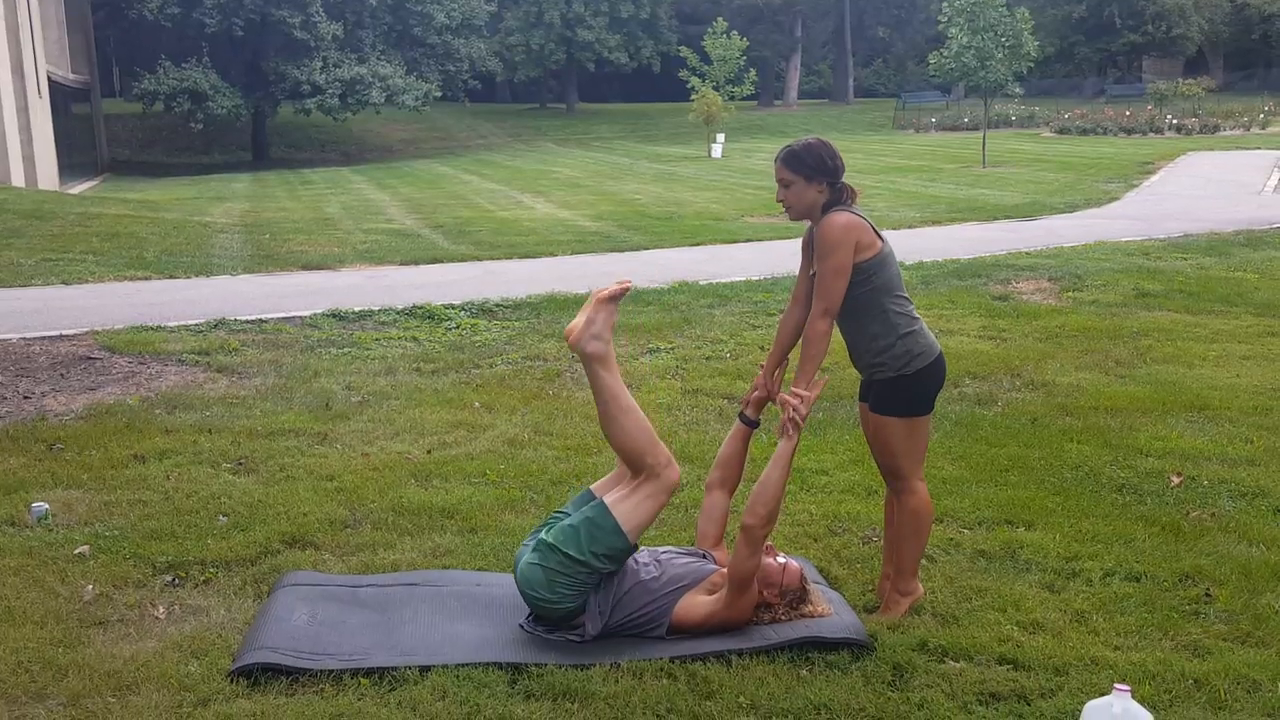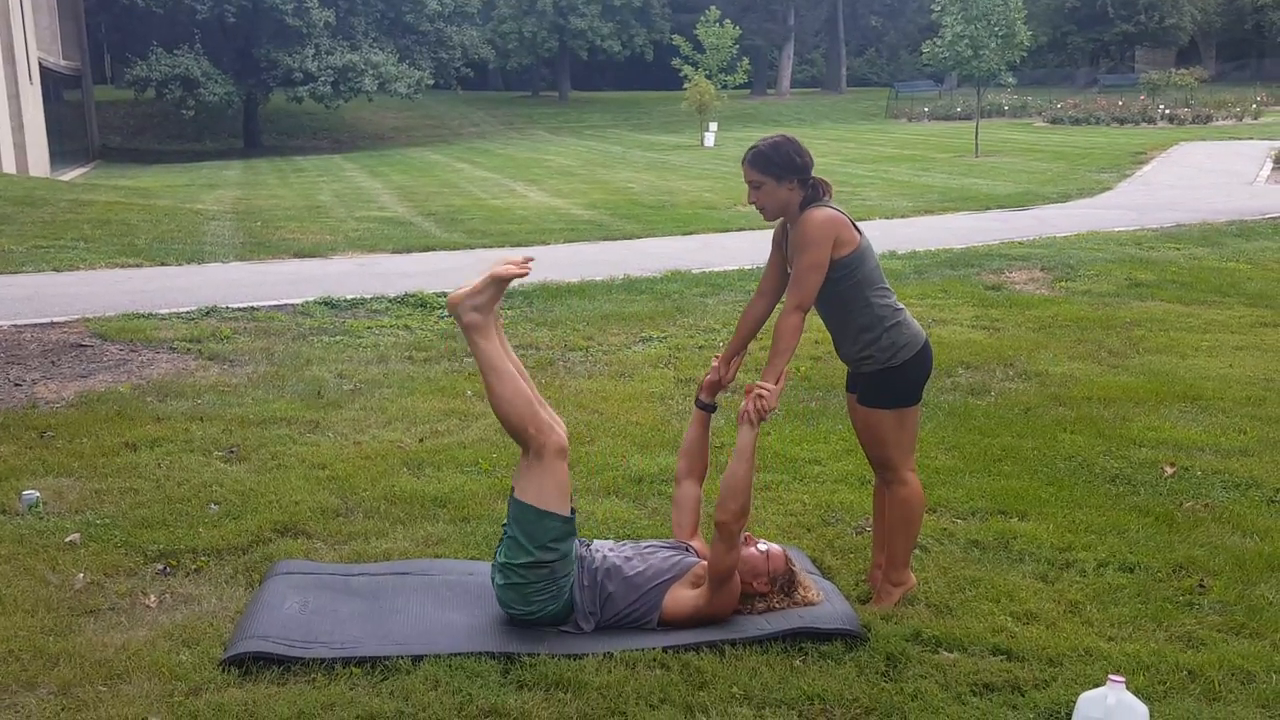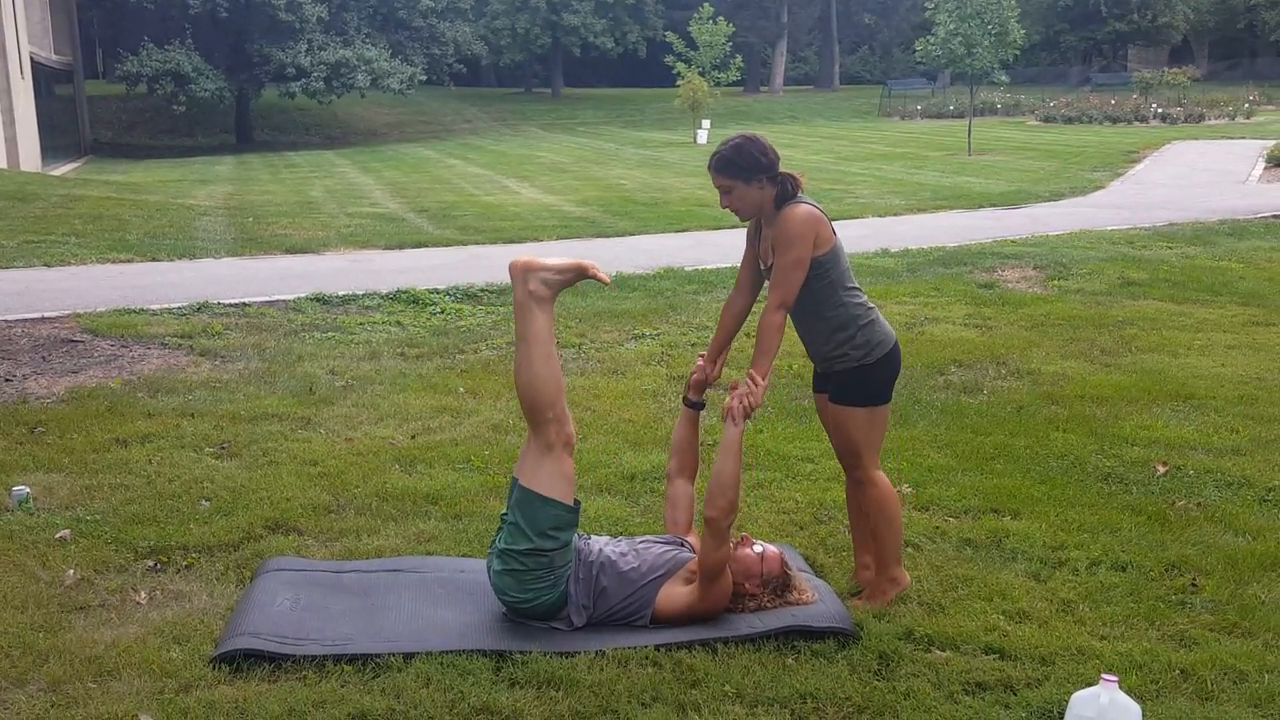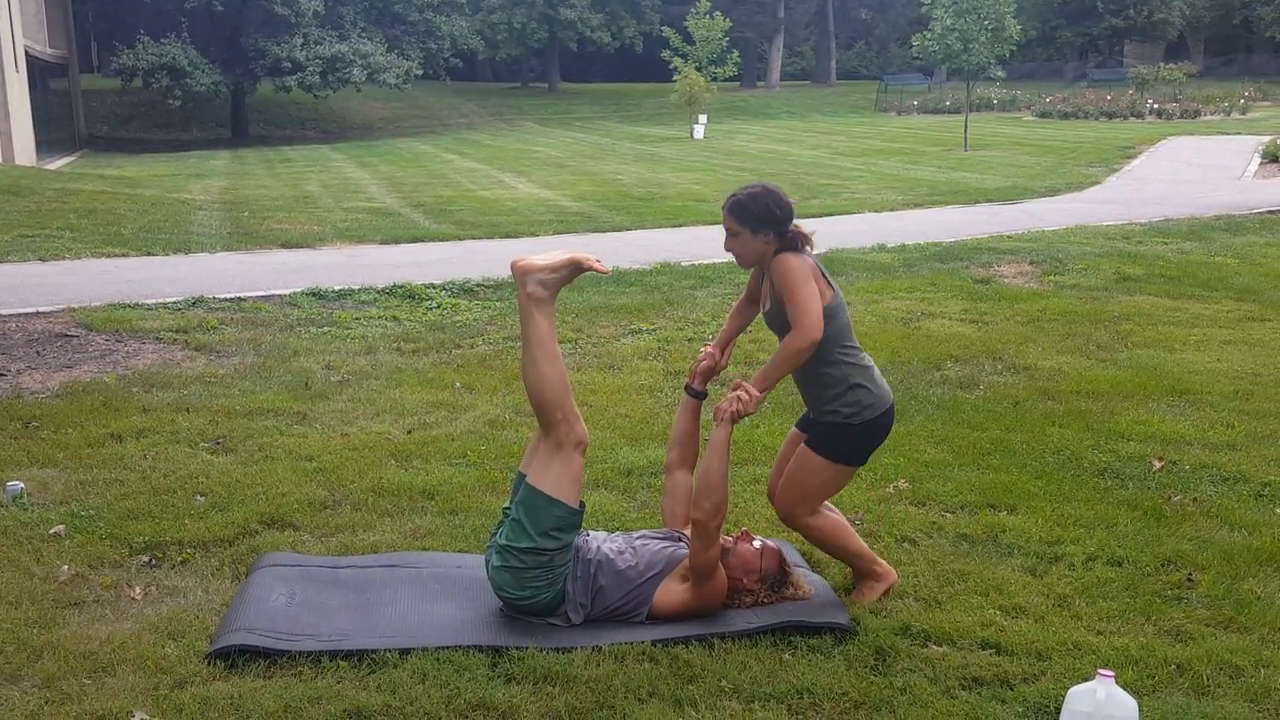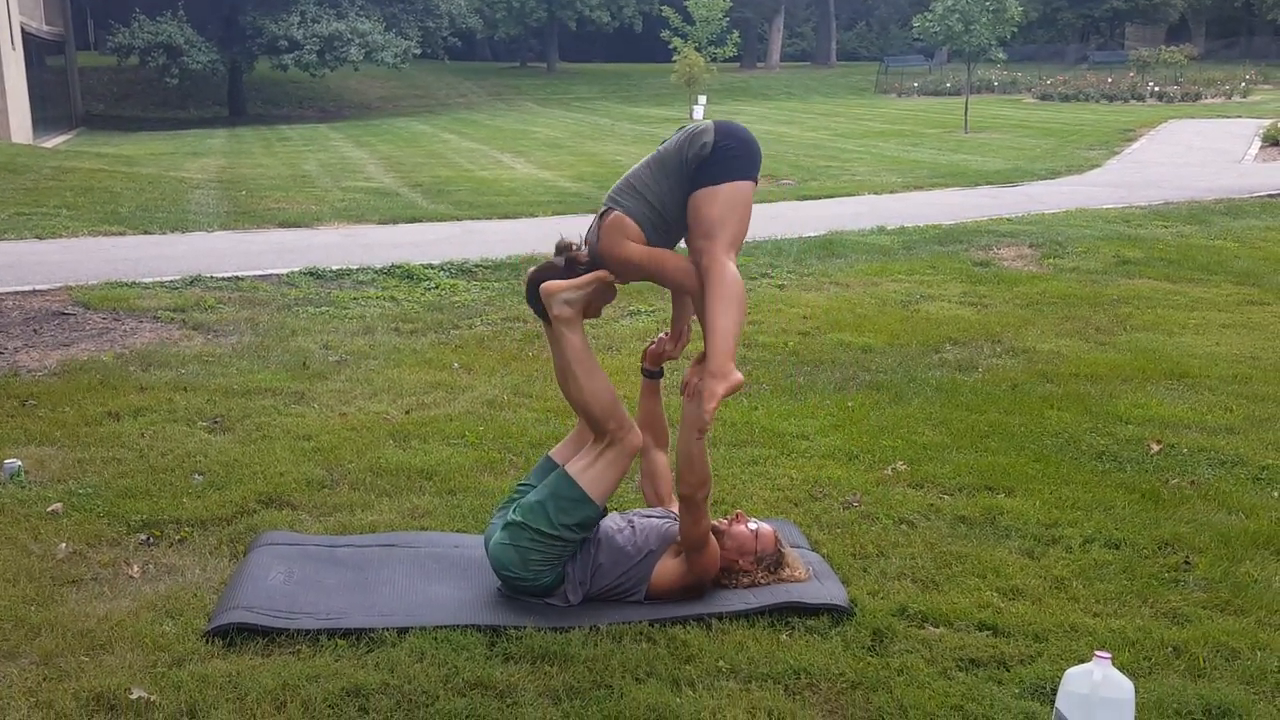
dt=1s
person 1, frame 1
left shoulder: (838, 227)
right shoulder: (818, 232)
left elbow: (822, 315)
right elbow: (799, 305)
left wrist: (800, 388)
right wrist: (770, 368)
left hip: (909, 368)
right hip: (882, 369)
left knee: (906, 480)
right knee: (892, 478)
left ankle: (906, 585)
right ankle: (890, 576)
person 1, frame 2
left shoulder: (819, 223)
right shoulder: (788, 229)
left elbow: (795, 309)
right elbow: (764, 299)
left wrist: (769, 383)
right wrist: (726, 359)
left hip: (896, 357)
right hip: (867, 359)
left knee: (897, 471)
right knee: (881, 468)
left ankle: (899, 575)
right ankle: (880, 565)
person 1, frame 3
left shoulder: (798, 219)
right shoulder: (761, 226)
left elbow: (778, 306)
right elbow: (741, 295)
left wrist: (757, 380)
right wrist: (712, 359)
left hip: (866, 356)
right hip: (832, 359)
left knee: (865, 469)
right knee: (851, 467)
left ankle: (892, 574)
right ankle: (866, 566)
person 1, frame 4
left shoulder: (789, 265)
right shoulder: (770, 267)
left elbow: (808, 334)
right elbow: (749, 306)
left wrist: (757, 386)
right wrist: (721, 346)
left hip: (858, 414)
right hip: (832, 409)
left knee: (792, 506)
right knee: (782, 495)
left ankle: (876, 571)
right ankle: (867, 564)
person 1, frame 5
left shoulder: (612, 251)
right shoulder: (609, 245)
left elbow: (691, 284)
left wrist: (707, 355)
right wrist: (681, 323)
left hip: (719, 147)
right hip: (706, 149)
left knee: (713, 258)
left ankle: (720, 369)
person 2, frame 1
left shoulder: (734, 605)
right shoulder: (713, 565)
left elbow: (755, 526)
right elbow: (718, 486)
left wrist: (788, 441)
right wrist: (750, 414)
left hip: (552, 579)
right hip: (541, 561)
left knee: (659, 471)
right knee: (641, 466)
left ankle: (598, 352)
right ankle: (594, 350)
person 2, frame 2
left shoulder: (719, 597)
right shoulder: (699, 560)
left elbow: (730, 519)
right elbow: (688, 475)
left wrist: (749, 430)
right wrist: (706, 400)
left hip: (540, 593)
right hip: (556, 575)
left knee: (548, 442)
right knee: (547, 433)
left ankle: (475, 317)
right ankle: (482, 318)
person 2, frame 3
left shoulder: (713, 593)
right shoulder: (690, 552)
left elbow: (718, 516)
right elbow: (680, 474)
left wrist: (735, 425)
right wrist: (693, 398)
left hip: (538, 584)
right hip: (525, 568)
left knee: (554, 436)
right knee: (550, 432)
left ankle: (536, 291)
right ankle: (532, 289)
person 2, frame 4
left shoulder: (709, 590)
right shoulder: (686, 547)
left elbow: (706, 517)
right elbow: (679, 465)
left wrist: (723, 428)
right wrist: (696, 388)
left hip: (533, 580)
right hip: (517, 557)
left knee: (566, 434)
right knee: (558, 428)
left ankle: (537, 292)
right ankle: (537, 288)
person 2, frame 5
left shoulder: (702, 565)
right shoulder: (676, 523)
left elbow: (694, 492)
right elbow: (655, 445)
left wrist: (696, 401)
right wrist: (651, 371)
left hip: (525, 555)
right hip: (513, 535)
left knee: (624, 436)
right knee: (600, 428)
left ankle: (566, 312)
right ankle: (566, 311)
